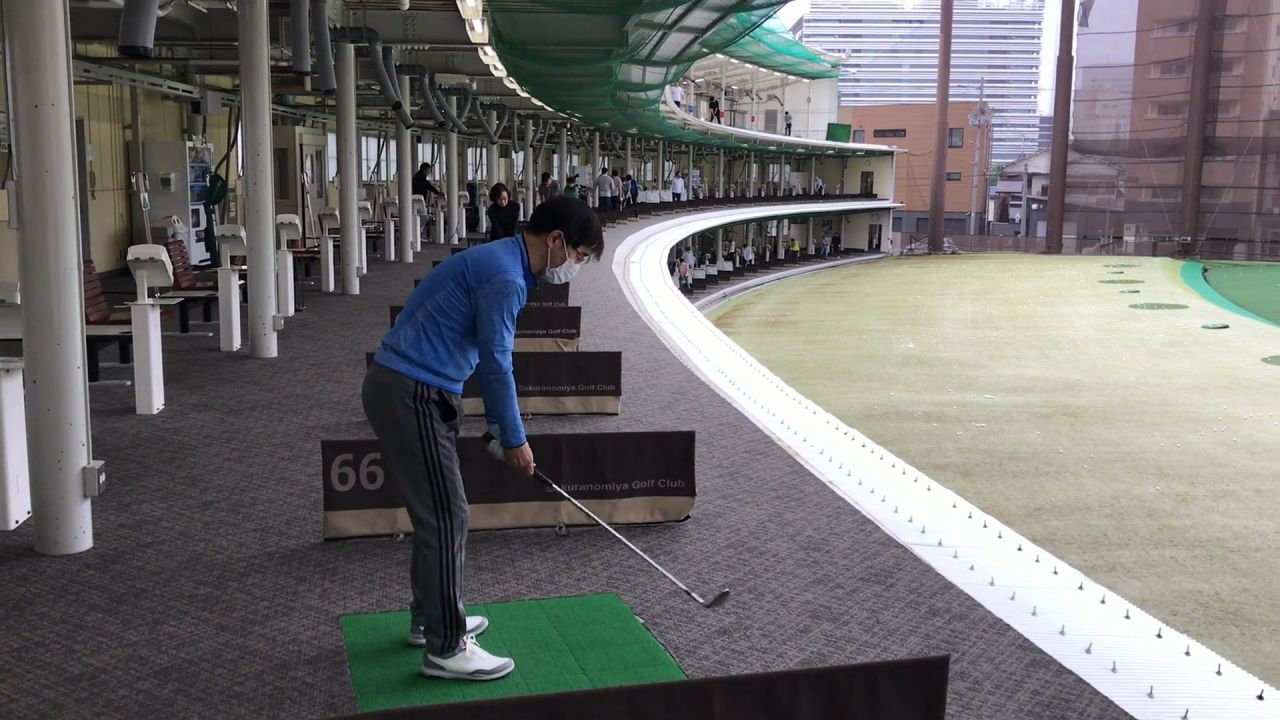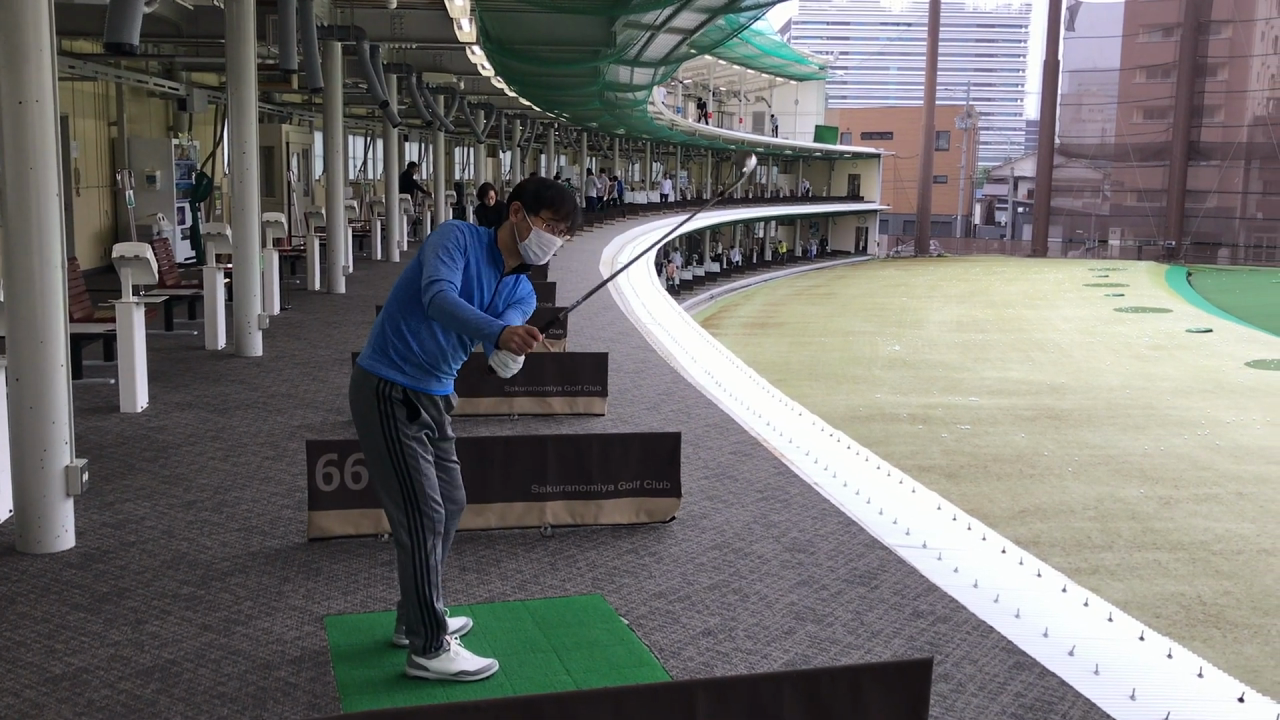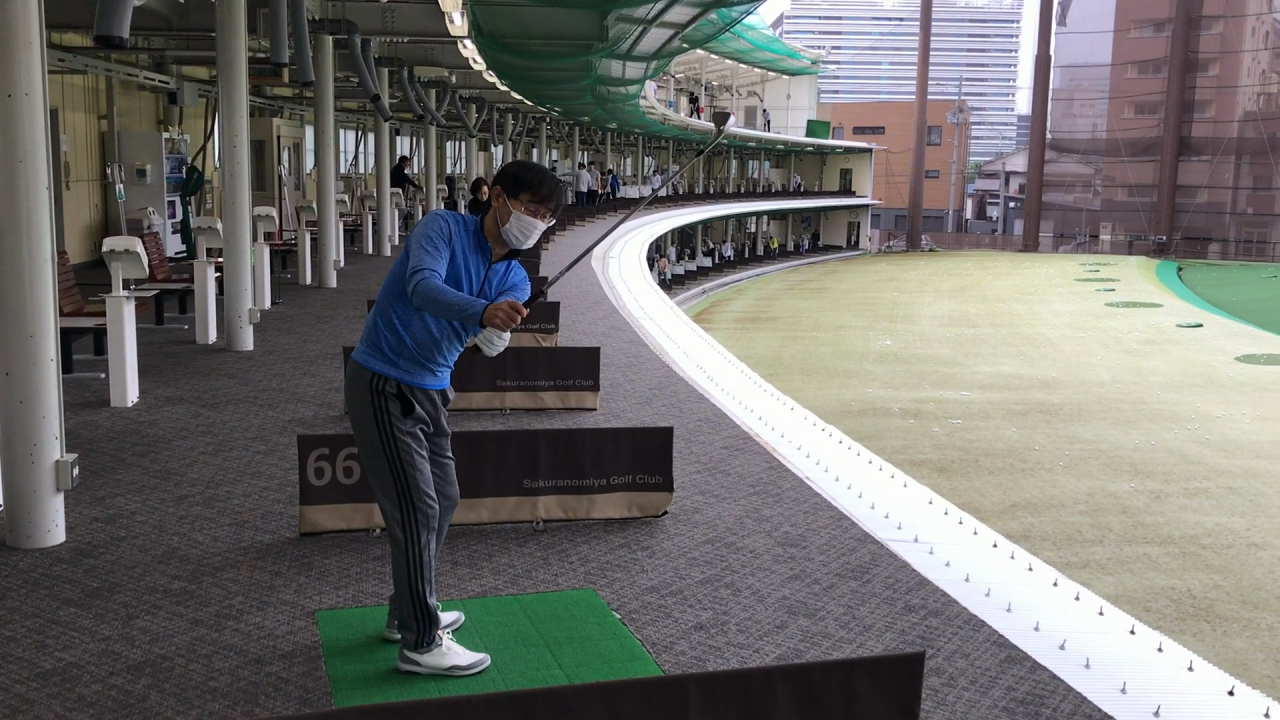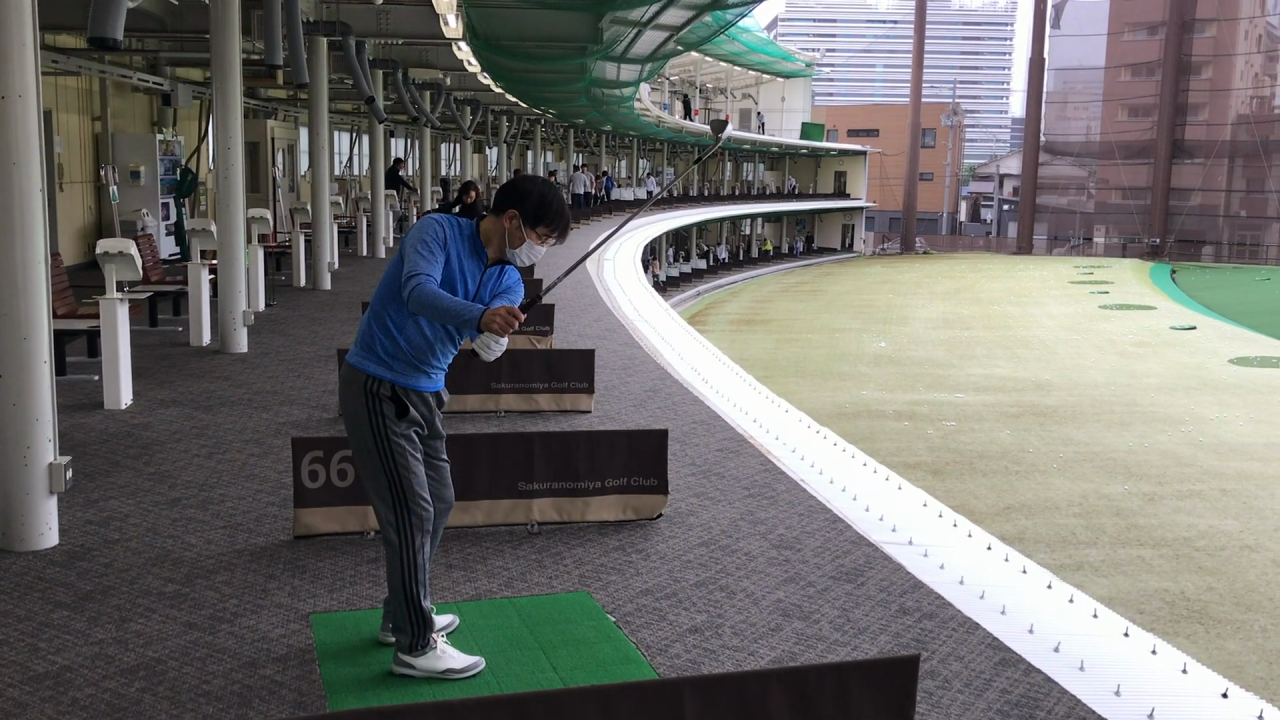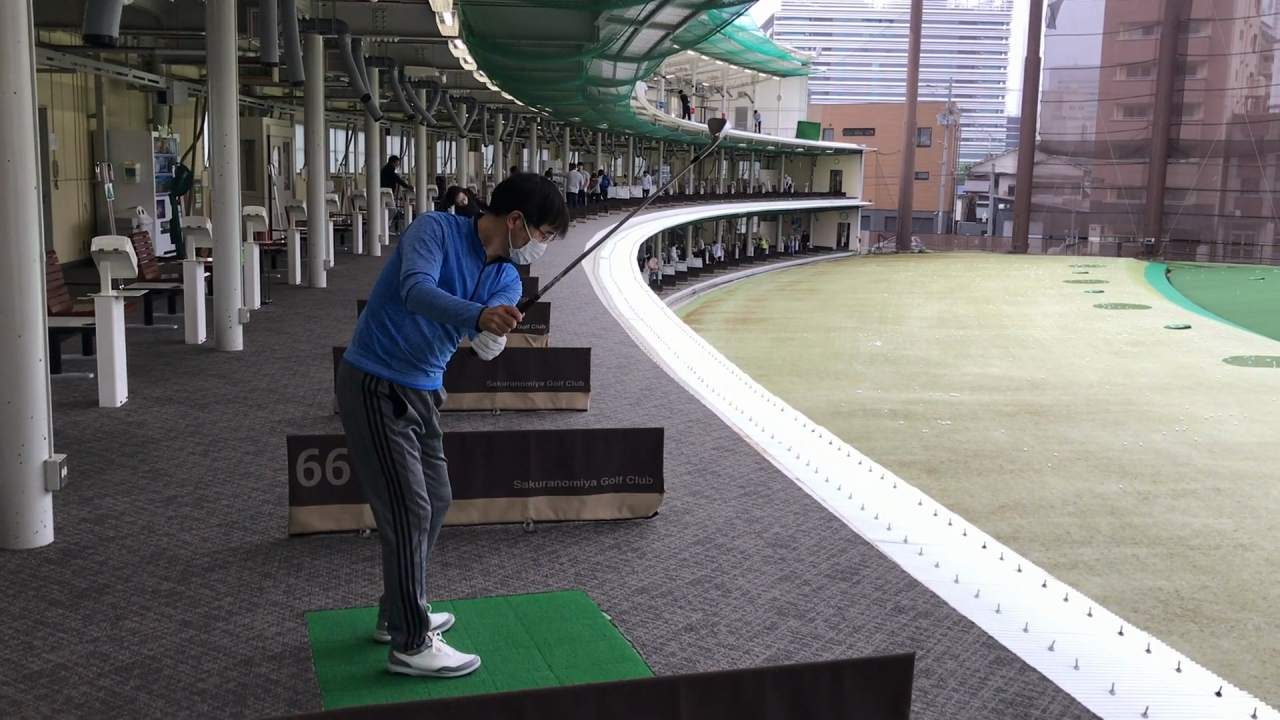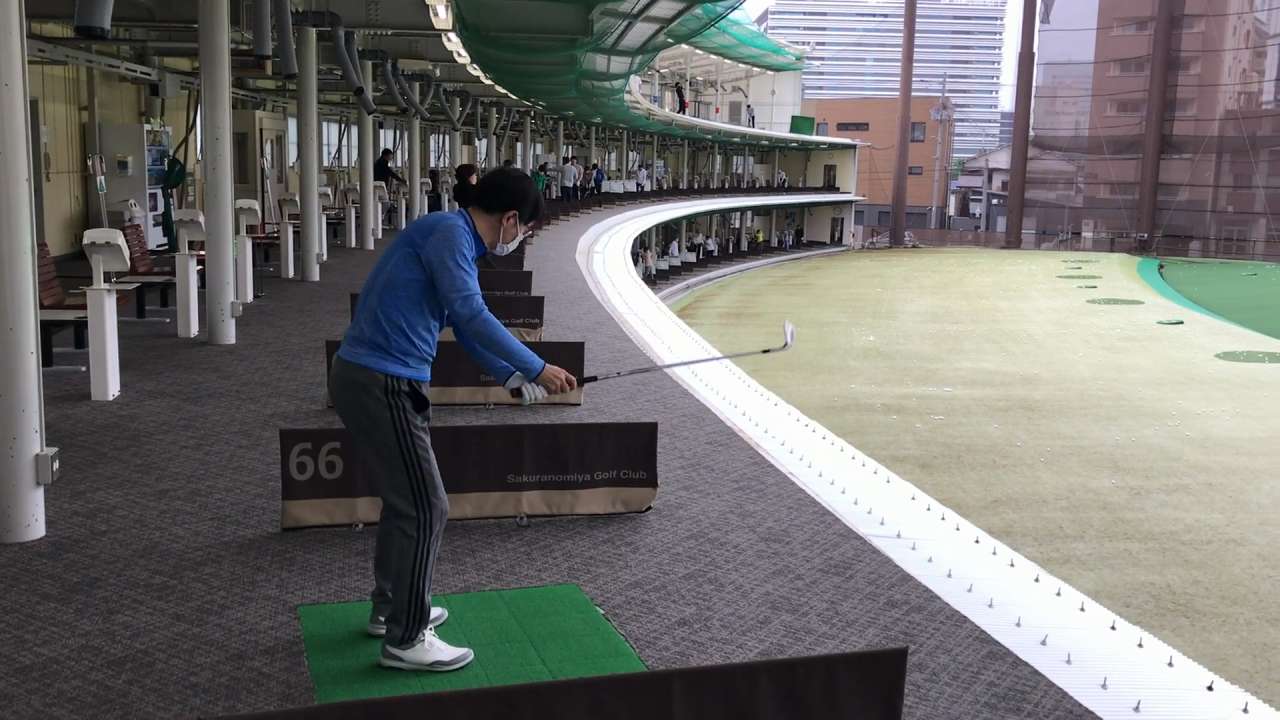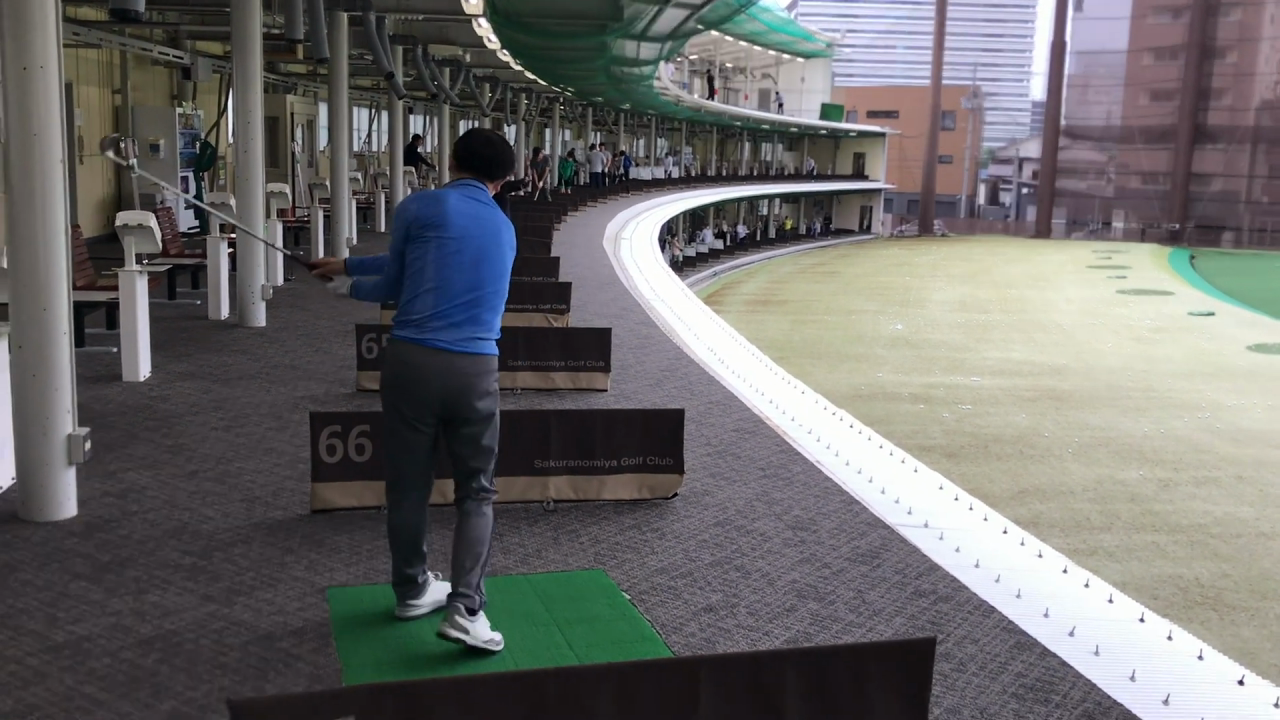
dt=0.7s
person 1, frame 1
left shoulder: (504, 266)
right shoulder: (504, 276)
left elbow: (492, 358)
right elbow: (495, 364)
left wrist: (502, 428)
right wrist: (516, 439)
left hip: (403, 388)
right hip: (411, 394)
left knee: (439, 510)
right knee: (446, 517)
left ankle: (431, 617)
right ankle: (445, 648)
person 1, frame 2
left shoulder: (522, 292)
right shoulder: (456, 237)
left elbow: (500, 339)
right elbow: (439, 299)
left wrist: (512, 346)
right wrist: (500, 333)
left hip: (433, 394)
right hip: (387, 391)
left knee: (448, 505)
right knee: (422, 515)
left ankle: (417, 617)
right ankle: (428, 648)
person 1, frame 3
left shoulder: (516, 280)
right shoulder: (442, 228)
left elbow: (494, 326)
right elbow: (422, 286)
left wrist: (498, 330)
right wrist: (483, 311)
left hip: (431, 390)
right hip: (383, 385)
left knee: (442, 500)
right knee: (416, 509)
left ankle: (410, 611)
right ankle: (420, 643)
person 1, frame 4
left shoulder: (509, 281)
right shoulder: (438, 230)
left elbow: (490, 327)
right elbow: (418, 291)
left wrist: (494, 334)
right wrist: (480, 316)
left hip: (425, 391)
right hip: (377, 387)
left knee: (437, 503)
right knee: (412, 512)
left ankle: (402, 615)
right ankle: (415, 645)
person 1, frame 5
left shoulder: (507, 279)
right shoulder: (434, 229)
left elbow: (486, 328)
right elbow: (416, 289)
left wrist: (492, 335)
right wrist: (479, 315)
left hip: (422, 391)
right hip: (374, 385)
left knee: (434, 501)
right knee: (408, 511)
left ankle: (398, 613)
right ankle: (410, 644)
person 1, frame 6
left shoulder: (465, 251)
right shoulder: (446, 229)
left elbow: (471, 333)
right elbow: (470, 315)
left wrist: (515, 378)
right wrist: (535, 367)
left hip: (382, 380)
right hip: (378, 383)
left knee: (406, 498)
right knee: (425, 507)
left ankle: (390, 608)
right ankle: (404, 638)
person 1, frame 7
left shoulder: (419, 206)
right shoulder: (504, 228)
left elbow: (394, 285)
left wrist: (346, 280)
right wrist: (352, 270)
left hip: (413, 359)
right hip: (477, 368)
left knee: (408, 485)
right knee: (477, 490)
left ankle: (413, 590)
right ankle: (465, 608)
